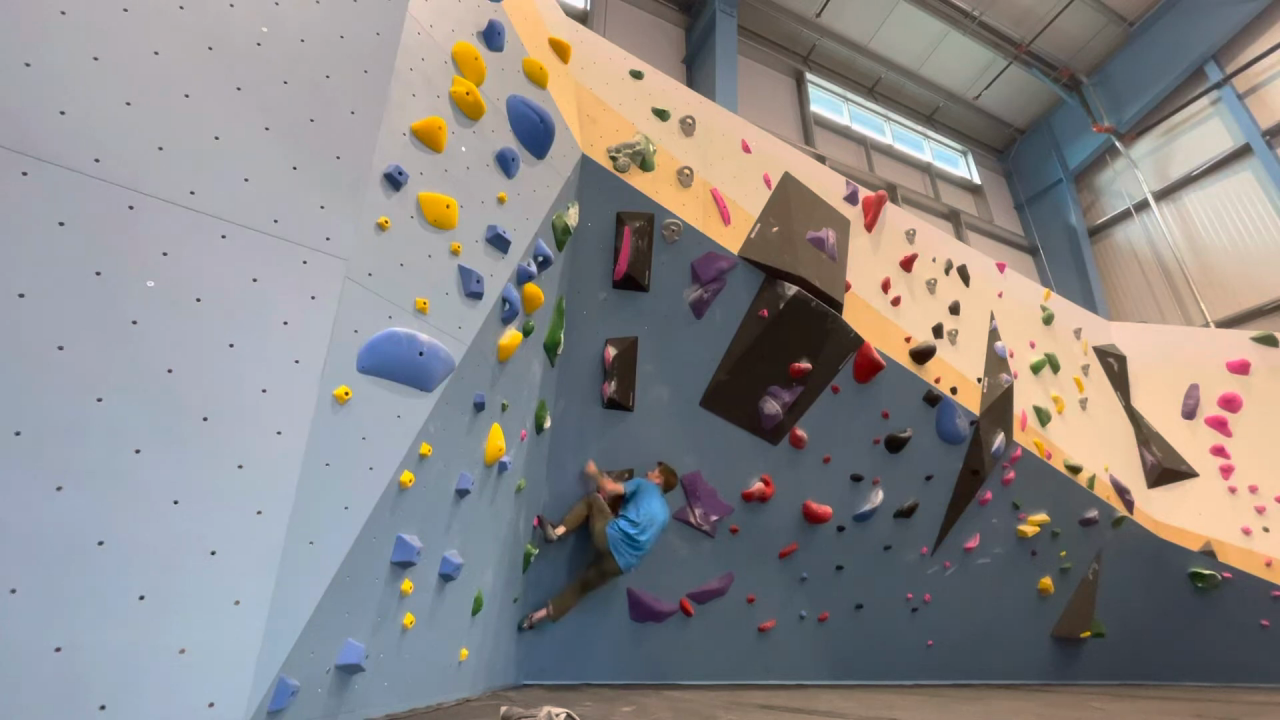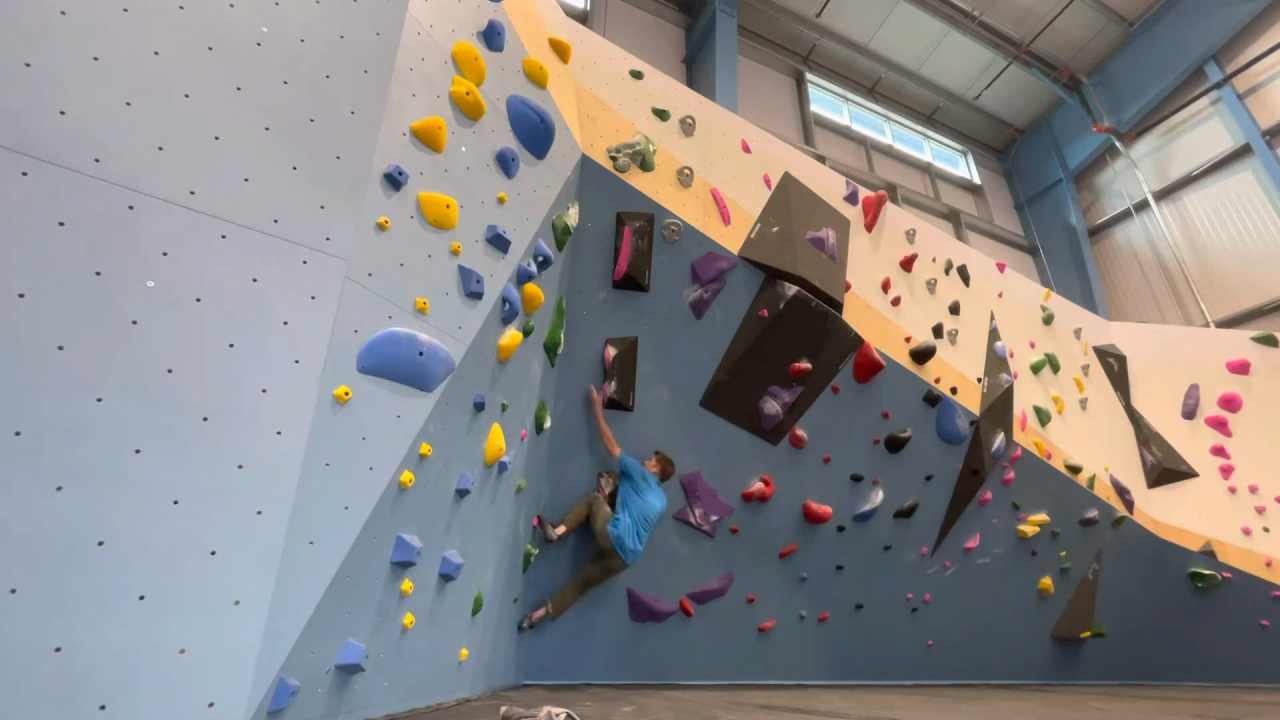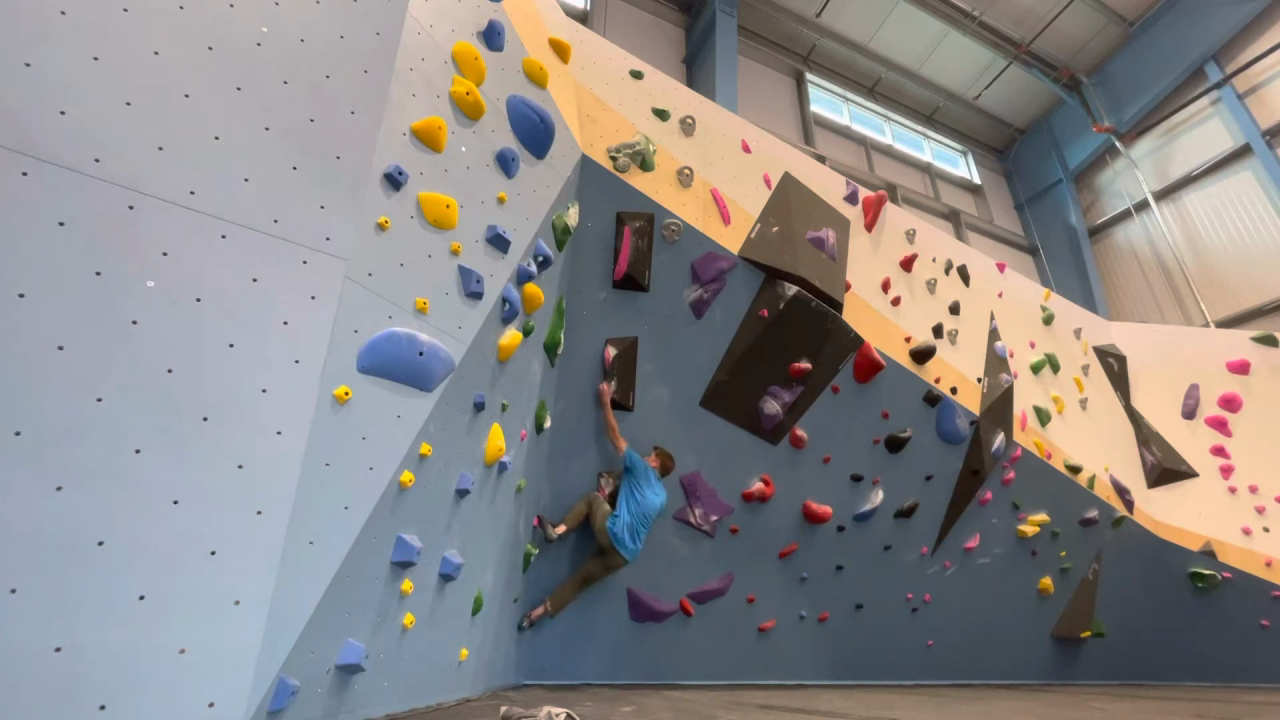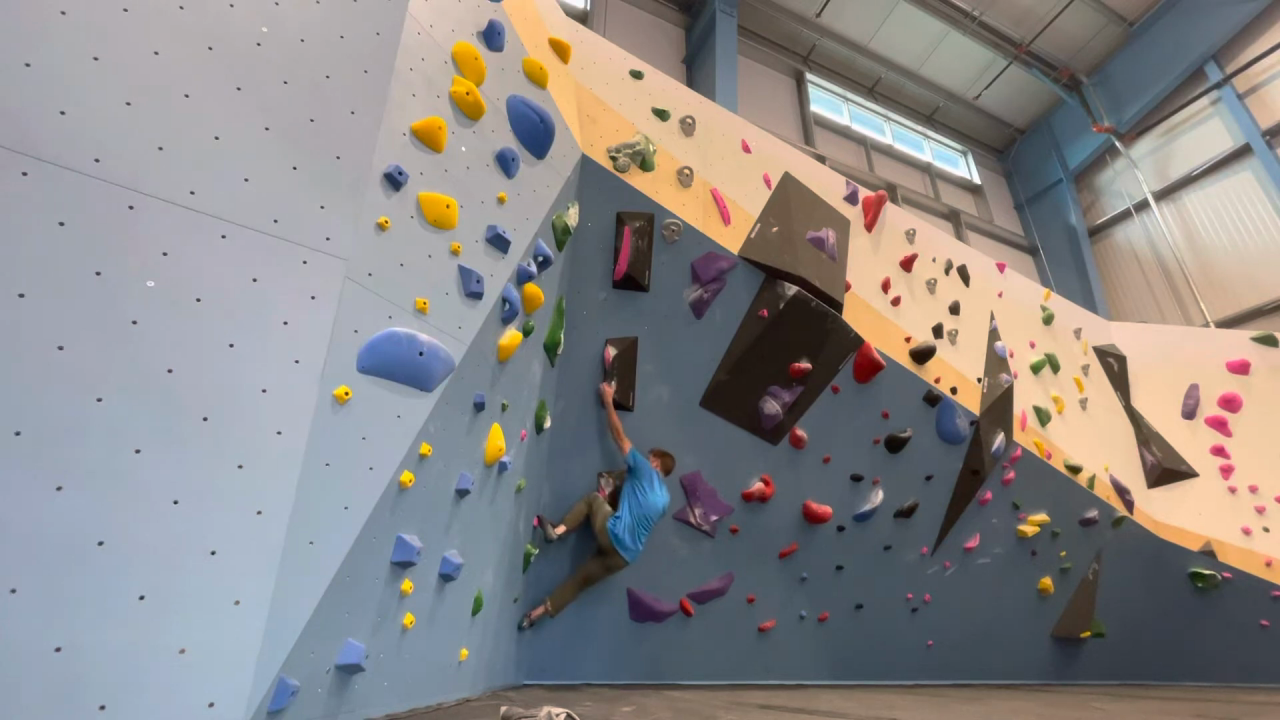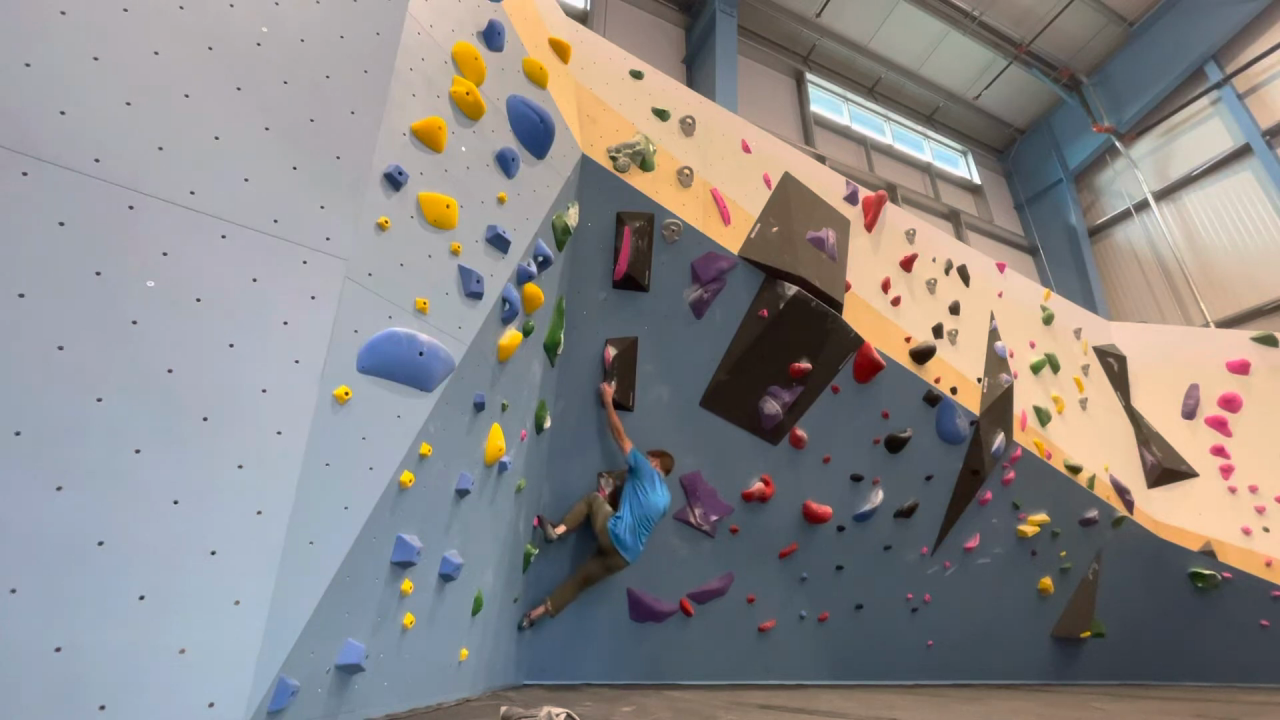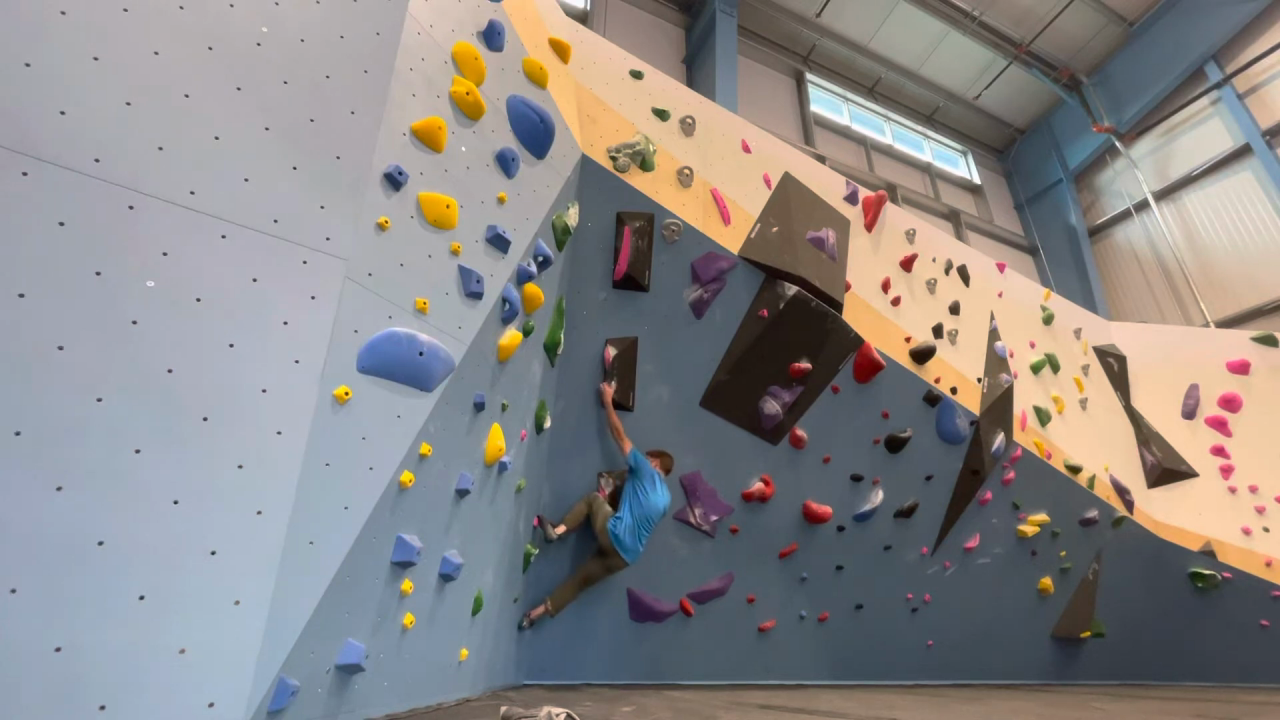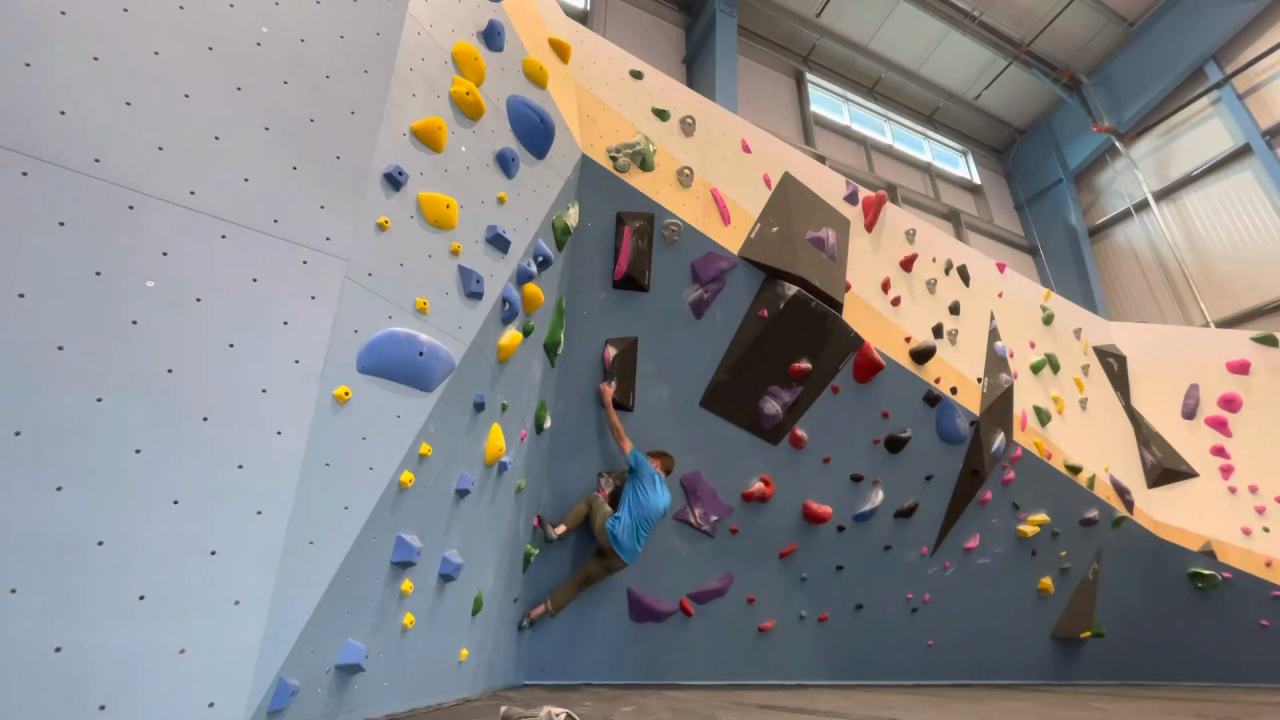
dt=0.2s
person 1, frame 1
left shoulder: (644, 485)
right shoulder: (665, 513)
left elbow: (608, 489)
left wrist: (595, 473)
left hip: (613, 540)
right hip: (623, 563)
left knee: (593, 498)
right knee: (583, 584)
left ankle: (557, 530)
right ankle: (541, 615)
person 1, frame 2
left shoulder: (639, 474)
right shoulder: (661, 501)
left elbow: (610, 444)
left wrist: (596, 407)
right wrist: (610, 500)
left hip: (612, 537)
right hip: (626, 557)
left knee: (593, 498)
right knee: (582, 582)
left ankle: (557, 530)
right ankle: (541, 613)
person 1, frame 3
left shoulder: (641, 469)
right shoulder: (662, 496)
left elbow: (615, 436)
left wrist: (605, 401)
right wrist: (611, 499)
left hip: (611, 534)
right hip: (625, 554)
left knee: (593, 498)
right knee: (580, 579)
left ankle: (557, 530)
right ankle: (540, 611)
person 1, frame 4
left shoulder: (644, 470)
right shoulder: (664, 498)
left elbow: (619, 436)
left wrist: (608, 400)
right wrist: (614, 496)
left hip: (612, 535)
right hip: (626, 554)
left knee: (593, 499)
right knee: (580, 579)
left ankle: (557, 530)
right ankle: (539, 612)
person 1, frame 5
left shoulder: (644, 470)
right shoulder: (665, 497)
left elbow: (620, 435)
left wrist: (608, 401)
right wrist: (616, 492)
left hip: (614, 535)
right hip: (627, 554)
left knee: (593, 498)
right knee: (580, 579)
left ankle: (558, 530)
right ankle: (540, 610)
person 1, frame 6
left shoulder: (645, 471)
right shoulder: (665, 498)
left elbow: (620, 436)
left wrist: (607, 401)
left hip: (613, 536)
right hip: (627, 556)
left knee: (593, 498)
right knee: (580, 579)
left ankle: (557, 530)
right ankle: (539, 611)
person 1, frame 7
left shoulder: (645, 471)
right shoulder: (666, 498)
left elbow: (620, 437)
left wrist: (607, 401)
left hip: (611, 536)
right hip: (626, 556)
left knee: (593, 498)
right knee: (580, 579)
left ankle: (557, 530)
right ankle: (539, 611)
